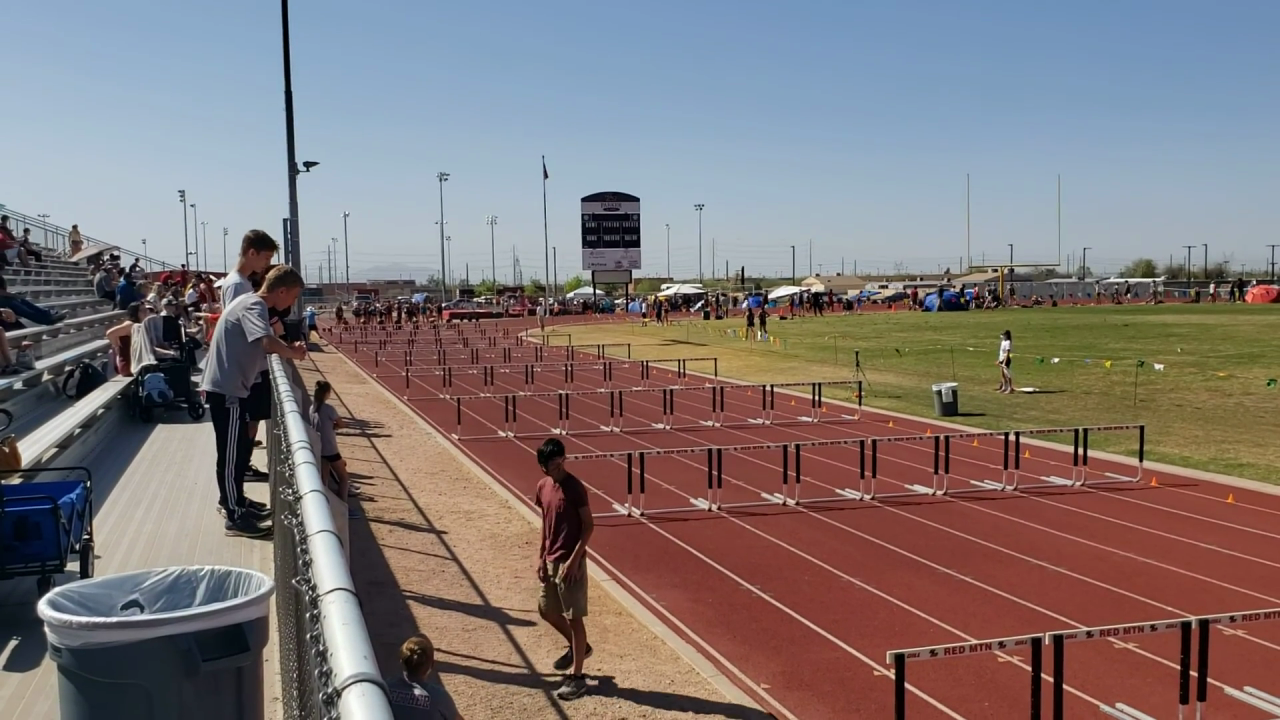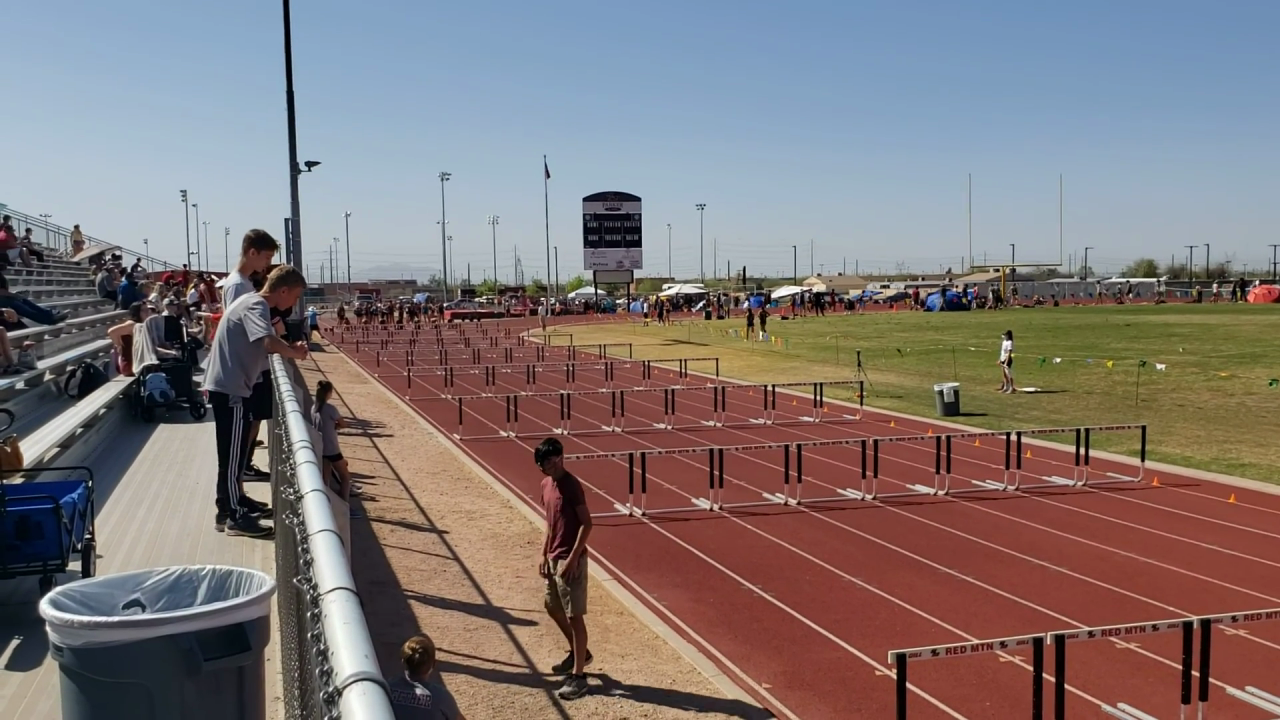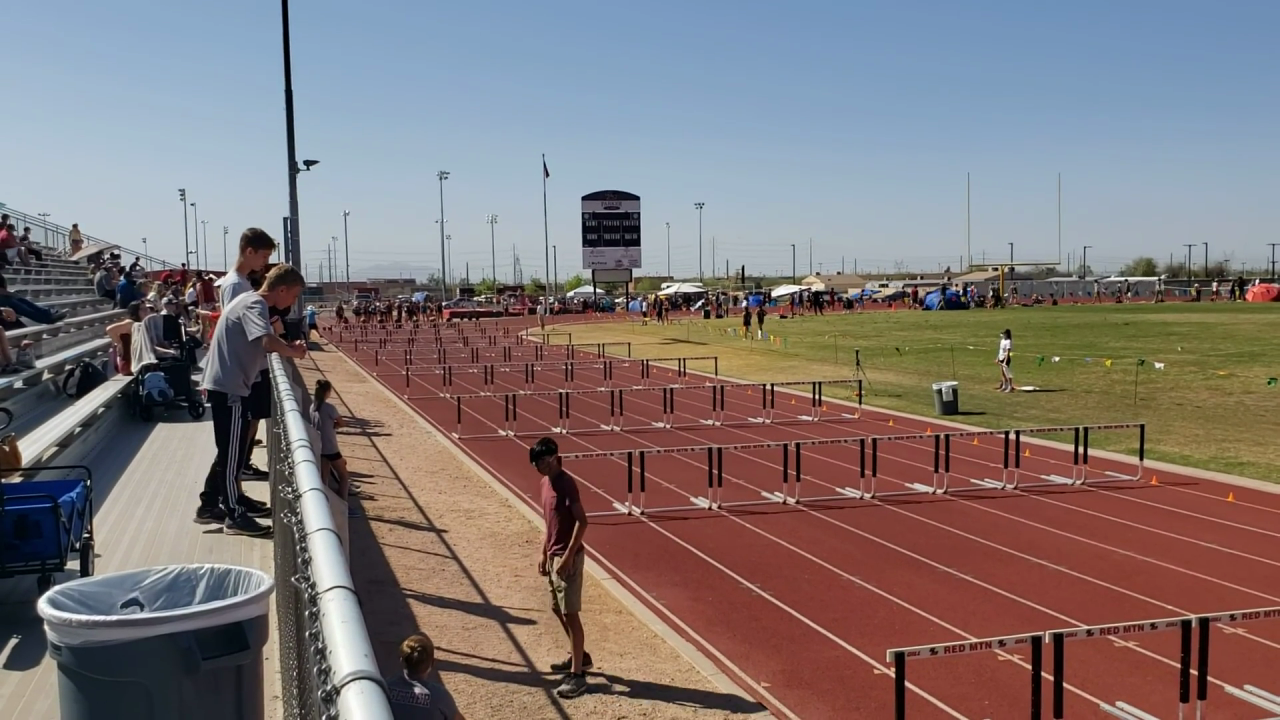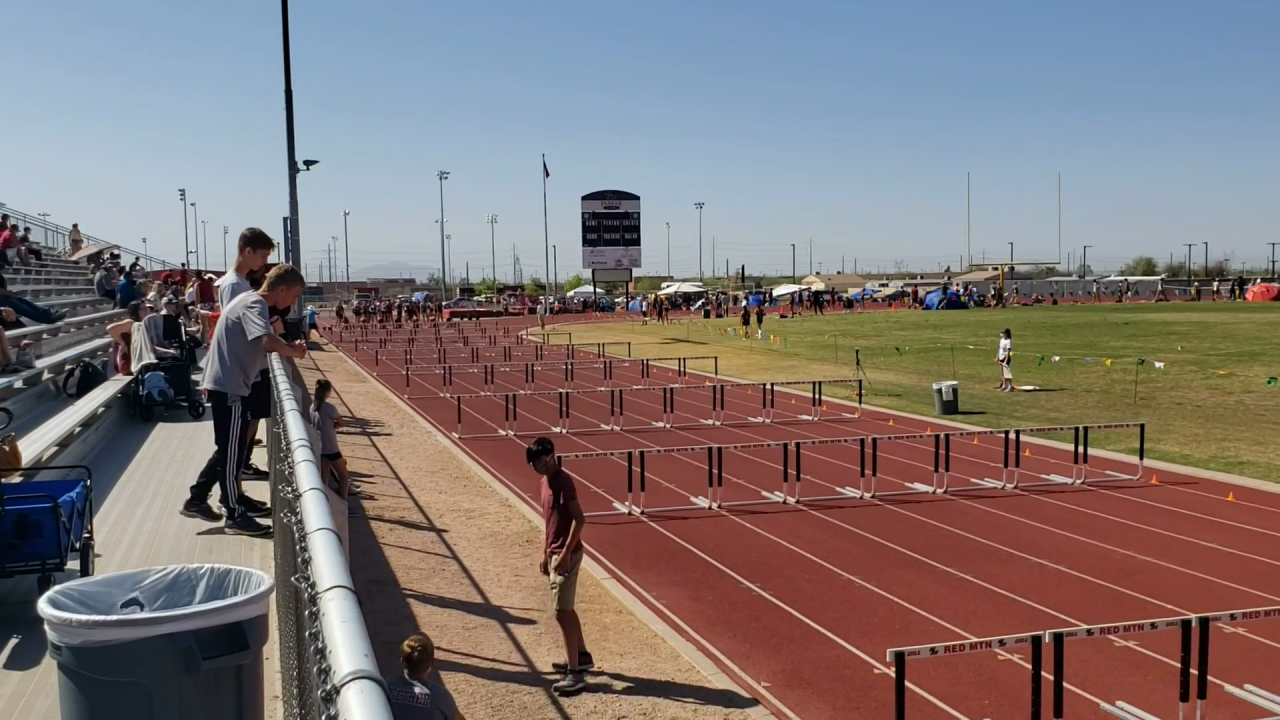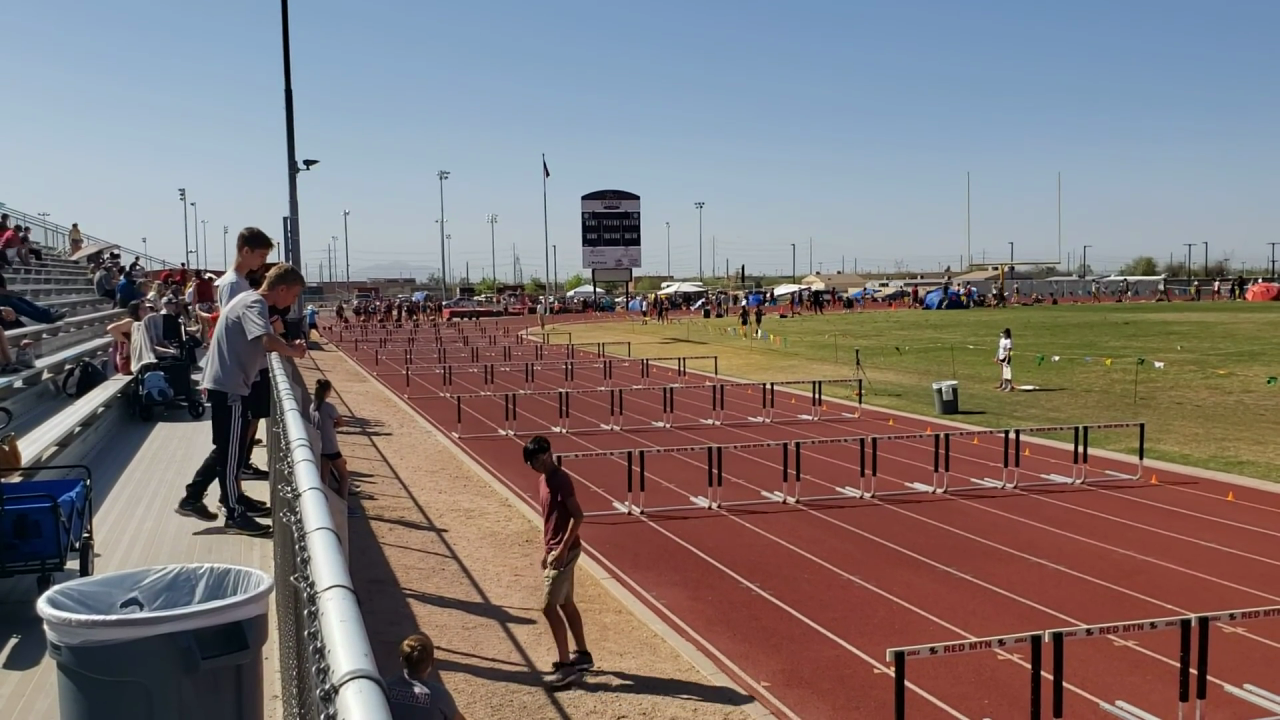
dt=0.1s
person 1, frame 1
left shoulder: (253, 303)
right shoulder: (253, 306)
left elbow: (266, 341)
right elbow: (269, 343)
left wrist: (289, 349)
right wrist: (295, 353)
left hip: (231, 386)
right hip: (226, 389)
left knee: (240, 450)
right knee: (231, 454)
left ankle: (235, 502)
right ankle: (235, 517)
person 1, frame 2
left shoulder: (255, 303)
right shoulder: (256, 306)
left elbow: (267, 341)
right elbow: (271, 343)
left wrist: (291, 349)
right wrist: (297, 352)
left hip: (231, 386)
right hip: (230, 388)
left knee: (235, 451)
right knee: (234, 453)
left ankle: (229, 504)
right ankle: (236, 518)
person 1, frame 3
left shoulder: (253, 302)
right shoulder: (255, 305)
left elbow: (266, 341)
right elbow: (269, 342)
left wrist: (290, 348)
right wrist: (295, 351)
left hip: (229, 385)
right hip: (228, 388)
left knee: (232, 450)
right knee: (232, 452)
left ankle: (211, 504)
right ankle: (235, 517)
person 1, frame 4
left shoulder: (253, 302)
right shoulder: (254, 304)
left elbow: (265, 340)
right elbow: (268, 342)
left wrist: (289, 347)
right wrist: (294, 351)
left hip: (225, 384)
right hip: (228, 387)
left knee: (229, 449)
right knee: (231, 451)
left ankle: (197, 499)
right ankle: (235, 516)
person 1, frame 5
left shoulder: (253, 301)
right shoulder: (254, 304)
left elbow: (265, 340)
right elbow: (268, 341)
left wrist: (288, 347)
right wrist: (294, 351)
left hip: (225, 384)
right hip: (228, 386)
left knee: (227, 449)
right knee: (231, 451)
right ankle: (235, 515)
person 2, frame 1
left shoulder: (575, 487)
right shoulder: (542, 486)
left elbow: (588, 525)
left wrist: (574, 559)
right wrist: (541, 557)
left hip: (571, 562)
right hip: (551, 560)
left knee: (574, 618)
right knee: (546, 611)
left ankle: (577, 676)
right ankle: (579, 647)
person 2, frame 2
left shoulder: (571, 486)
right shoulder: (546, 485)
left elbow: (586, 524)
left wrist: (572, 558)
right wrist: (544, 554)
left hip: (571, 560)
right hip: (555, 558)
left knee: (574, 616)
right knee: (553, 609)
left ankle: (578, 676)
right ankle: (578, 654)
person 2, frame 3
left shoulder: (566, 484)
right shoulder: (545, 483)
left elbow: (582, 522)
left wrist: (568, 555)
right wrist: (543, 552)
left hip: (568, 557)
right hip: (553, 556)
left knee: (570, 614)
right knee: (559, 609)
left ankle: (577, 674)
right ankle: (580, 656)
person 2, frame 4
left shoulder: (562, 482)
right shoulder: (545, 481)
left elbow: (579, 519)
left wrist: (566, 553)
right wrist: (545, 553)
left hip: (566, 555)
right hip: (555, 553)
left knee: (561, 611)
right knee: (565, 608)
left ankle: (574, 672)
right ankle: (581, 654)
person 2, frame 5
left shoulder: (560, 480)
right shoulder: (544, 479)
left elbow: (577, 516)
left wrist: (563, 548)
right wrist: (546, 550)
left hip: (564, 551)
right hip: (554, 550)
left knee: (549, 606)
right knee: (565, 604)
left ankle: (565, 665)
right ankle: (582, 654)
person 3, frame 1
left shoulder: (244, 281)
right shoulder: (236, 284)
left wrist: (270, 325)
right wrist: (271, 326)
left knee: (252, 420)
right knee: (249, 422)
person 3, frame 2
left shoulder: (246, 282)
right shoulder: (237, 285)
left wrist: (272, 326)
right wrist: (271, 329)
left knee: (253, 421)
right knee: (249, 422)
left ankle: (244, 466)
right ankle: (241, 468)
person 3, frame 3
left shoulder: (244, 281)
right shoulder: (234, 284)
left wrist: (270, 326)
right wrist: (270, 328)
left knee: (251, 420)
right knee: (248, 420)
left ankle: (242, 464)
right ankle: (239, 466)
person 3, frame 4
left shoulder: (244, 281)
right shoulder: (233, 284)
left knee: (252, 419)
right knee: (248, 421)
left ankle: (242, 465)
right ankle: (239, 467)
person 3, frame 5
left shoulder: (243, 281)
right shoulder: (233, 283)
left knee: (251, 419)
right knee: (248, 420)
left ankle: (242, 464)
right ankle: (239, 466)
